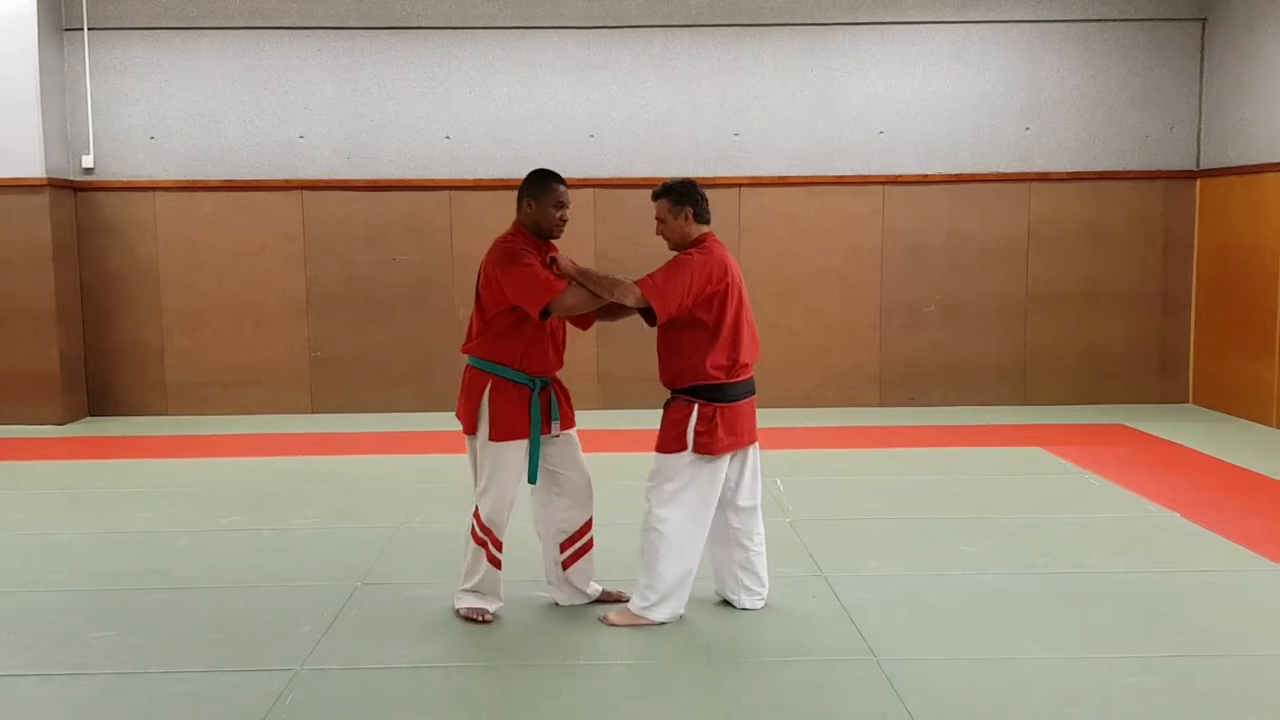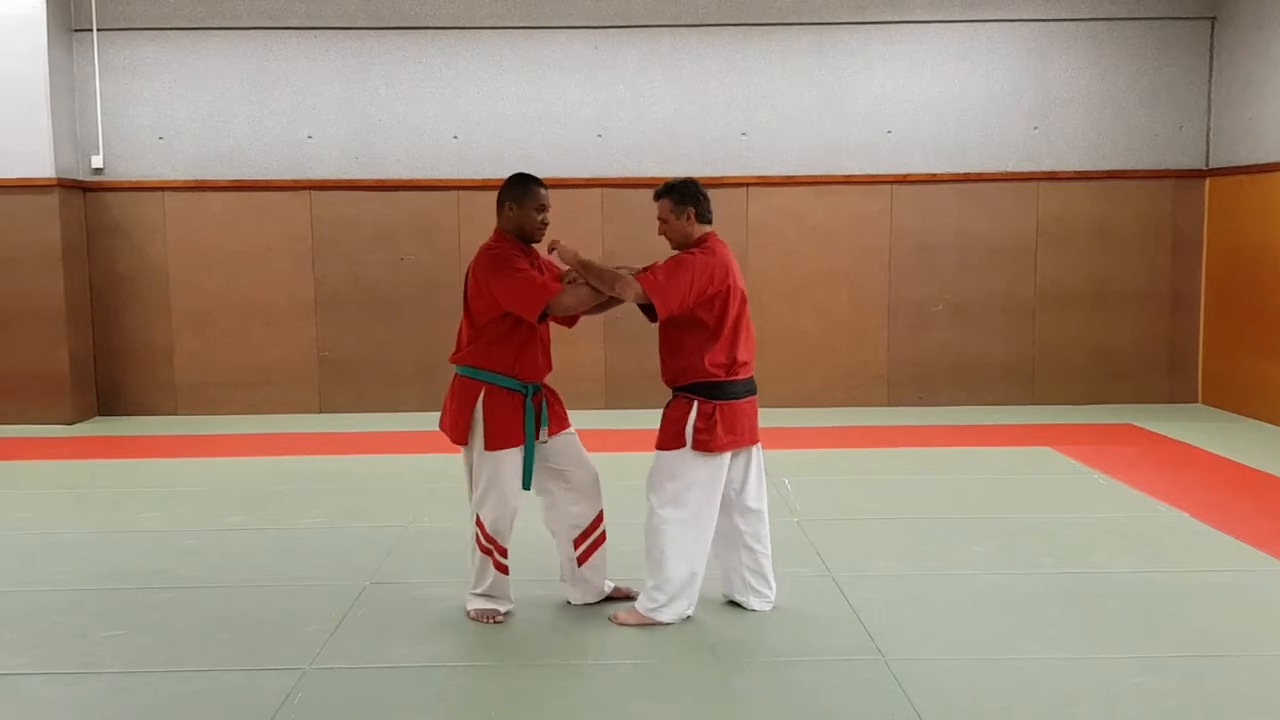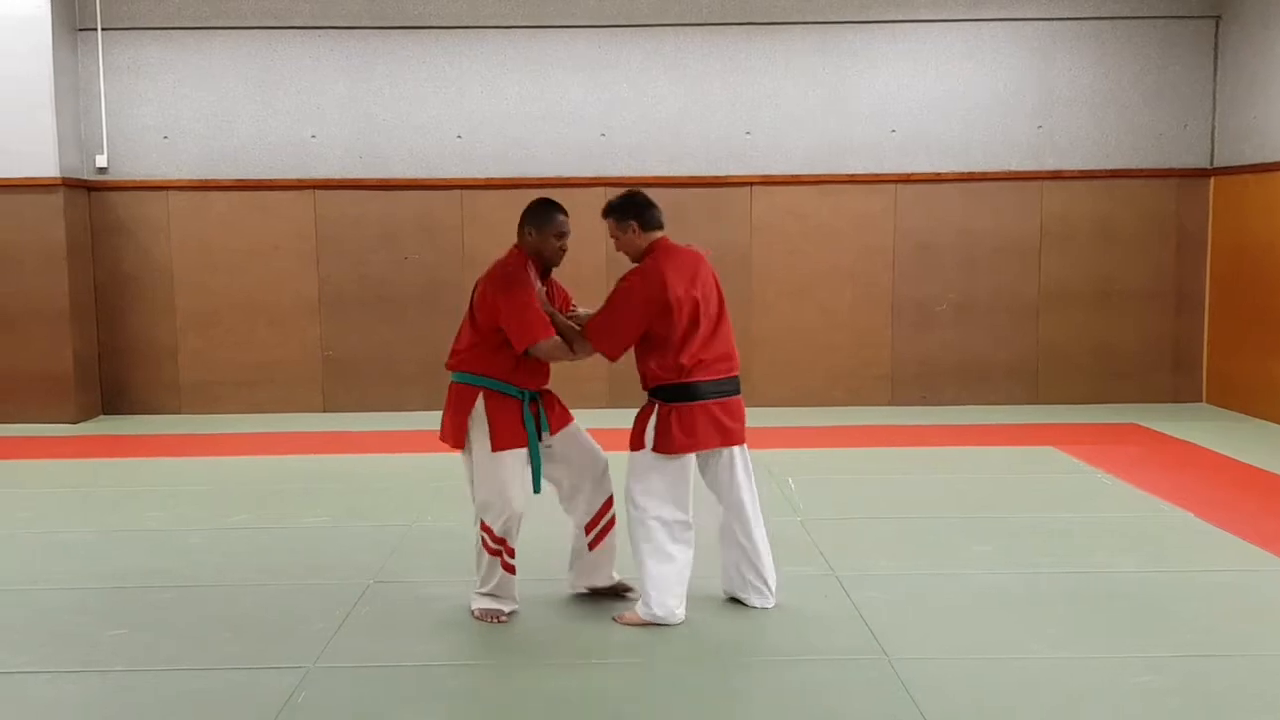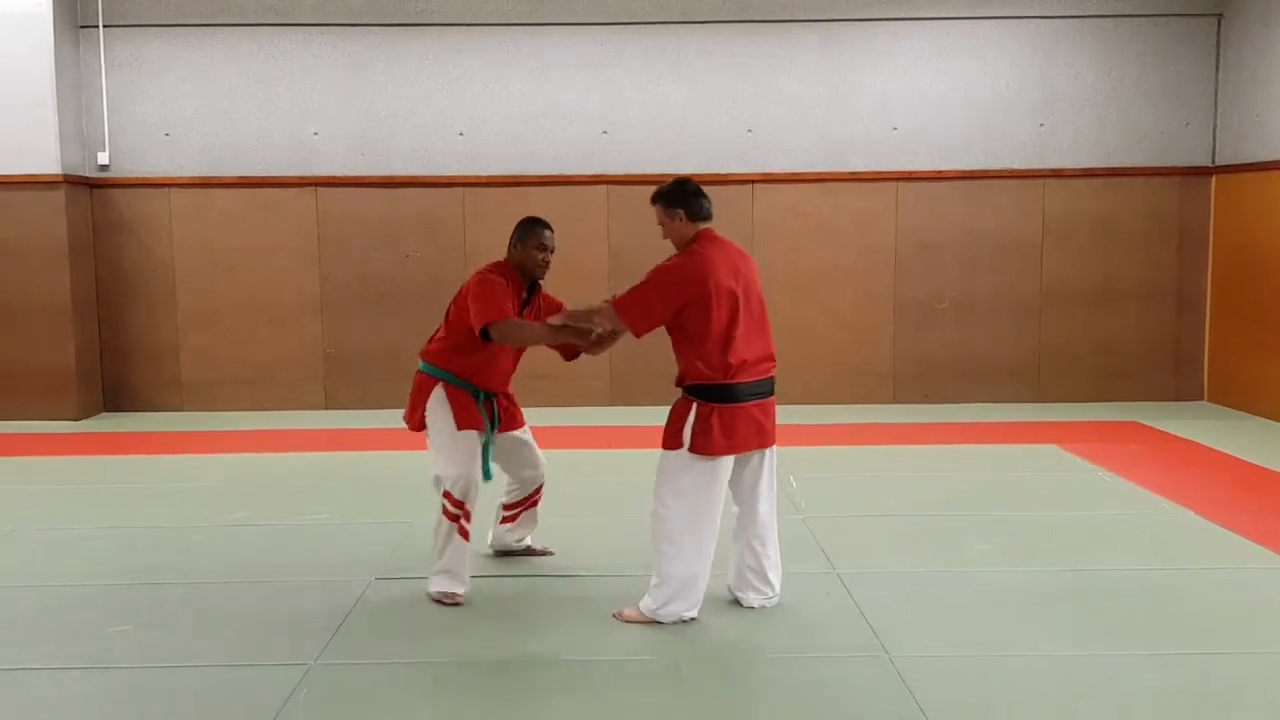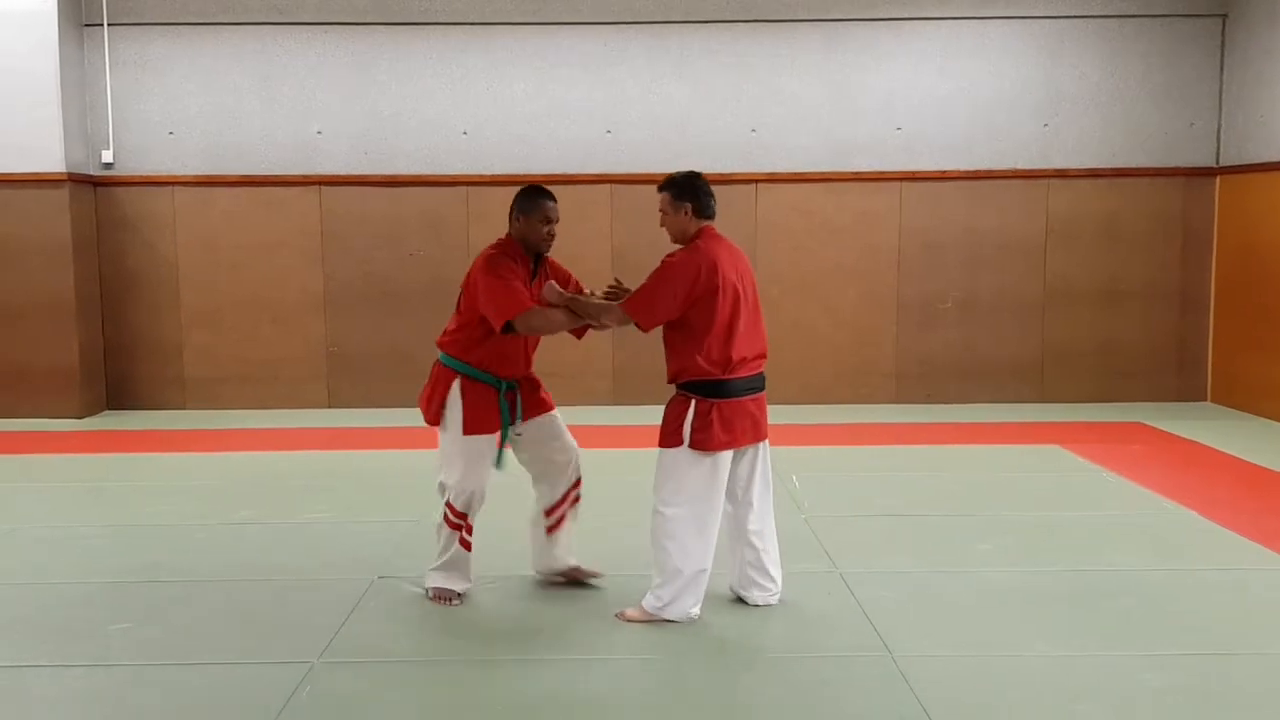
dt=0.4s
person 1, frame 1
left shoulder: (699, 262)
right shoulder: (715, 258)
left elbow: (632, 294)
right elbow: (658, 306)
left wrist: (575, 271)
left hip: (704, 407)
right hip: (732, 400)
left knee: (673, 506)
right knee: (737, 504)
left ankle: (653, 605)
right ankle: (747, 590)
person 1, frame 2
left shoulder: (699, 263)
right shoulder: (714, 257)
left elbow: (632, 292)
right elbow: (653, 293)
left wrist: (576, 262)
right wrist: (616, 275)
left hip: (705, 406)
right hip: (735, 399)
left knee: (675, 504)
right knee: (742, 503)
left ankle: (663, 603)
right ankle: (754, 591)
person 1, frame 3
left shoulder: (640, 281)
right shoulder: (696, 260)
left elbow: (588, 345)
left wrist: (545, 310)
left hip: (678, 407)
right hip: (724, 399)
left knee: (654, 504)
right knee: (739, 498)
left ankle: (662, 605)
right ankle: (756, 588)
person 1, frame 4
left shoulder: (682, 268)
right shoulder: (740, 258)
left elbow: (613, 317)
left wrist: (565, 317)
right wrist: (623, 316)
left hip: (712, 407)
right hip: (758, 399)
left knee: (681, 506)
right knee: (756, 503)
left ankle: (668, 603)
right ankle: (758, 588)
person 1, frame 5
left shoulder: (687, 262)
right shoulder: (733, 255)
left elbow: (622, 316)
left wrist: (564, 298)
right wrist: (636, 297)
left hip: (707, 404)
right hip: (747, 396)
left knee: (682, 505)
right knee: (749, 500)
left ankle: (671, 602)
right ankle: (760, 586)
person 2, frame 1
left shoulder: (550, 257)
right shoulder: (509, 253)
left elbow: (590, 310)
right elbow: (563, 301)
left hip: (542, 393)
right hip: (498, 392)
left knee: (570, 489)
right knee: (496, 497)
left ankle: (574, 587)
right ankle: (476, 593)
person 2, frame 2
left shoulder: (533, 261)
right shoulder: (497, 260)
left elbow: (575, 304)
right elbow: (560, 304)
left hip: (531, 397)
right hip: (490, 399)
left knee: (578, 482)
right knee: (498, 504)
left ankle: (588, 584)
right ankle: (487, 596)
person 2, frame 3
left shoulder: (542, 279)
right shoulder: (509, 278)
right elbow: (544, 346)
left hip: (529, 401)
right hip: (485, 402)
left knee: (591, 468)
right knee: (503, 504)
left ankle: (592, 573)
right ankle: (492, 594)
person 2, frame 4
left shoulder: (539, 298)
right shoulder: (488, 283)
left elbow: (585, 346)
right elbow: (503, 332)
left wrist: (609, 330)
right wrist: (568, 332)
left hip: (491, 395)
right hip: (447, 389)
left knee: (530, 467)
right knee: (460, 477)
left ankle: (511, 538)
right ankle: (446, 579)
person 2, frame 5
left shoulder: (548, 270)
right shoulder: (494, 264)
left elbow: (584, 314)
right elbow: (528, 322)
right wrist: (589, 312)
left hip: (516, 386)
right hip: (469, 385)
left knee: (562, 462)
right knee: (466, 487)
left ankle: (554, 558)
right ankle: (449, 577)
